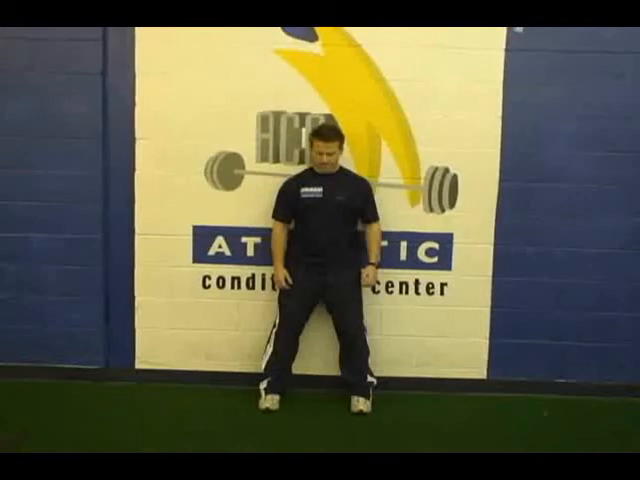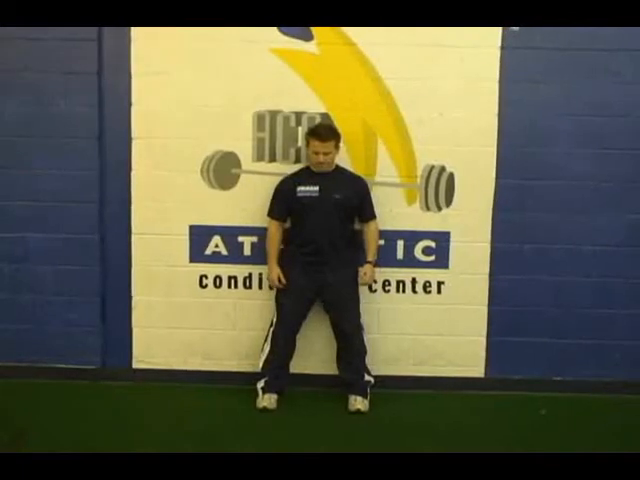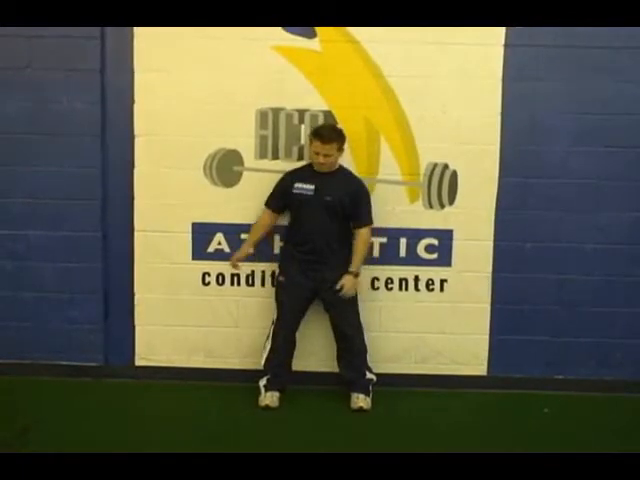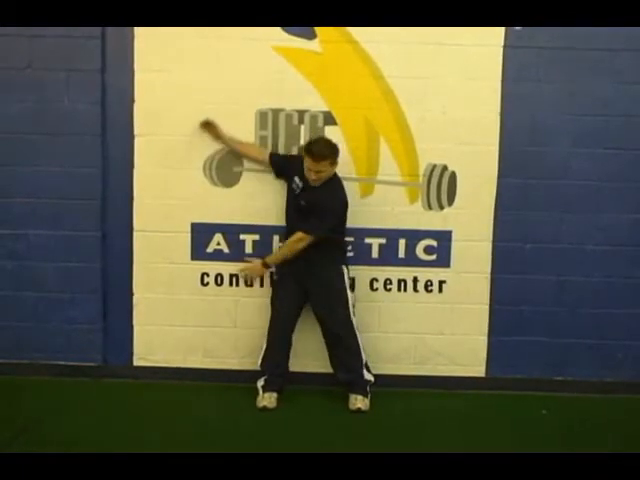
dt=0.7s
person 1, frame 1
left shoulder: (358, 186)
right shoulder: (294, 185)
left elbow: (372, 226)
right elbow: (280, 227)
left wrist: (372, 263)
right wrist: (279, 266)
left hip: (344, 273)
right hip: (300, 272)
left knee: (352, 332)
right knee: (286, 329)
left ankle: (360, 391)
right ankle: (272, 388)
person 1, frame 2
left shoulder: (354, 184)
right shoulder: (290, 184)
left elbow: (369, 224)
right elbow: (276, 225)
left wrist: (369, 261)
right wrist: (273, 264)
left hip: (341, 272)
right hip: (297, 271)
left knee: (350, 331)
right knee: (283, 328)
left ankle: (358, 389)
right ankle: (270, 387)
person 1, frame 3
left shoulder: (353, 186)
right shoulder: (293, 179)
left elbow: (362, 231)
right elbow: (270, 214)
left wrist: (353, 272)
right wrist: (246, 247)
left hip: (336, 271)
right hip: (295, 267)
left knee: (348, 329)
right knee: (284, 326)
left ankle: (360, 387)
right ankle: (272, 385)
person 1, frame 4
left shoulder: (333, 198)
right shoulder: (296, 166)
left elbow: (301, 239)
right elbow: (260, 154)
left wrist: (264, 264)
right wrist: (221, 137)
left hip: (327, 267)
right hip: (292, 263)
left knee: (339, 328)
right knee: (279, 325)
left ankle: (359, 387)
right ankle: (270, 386)
